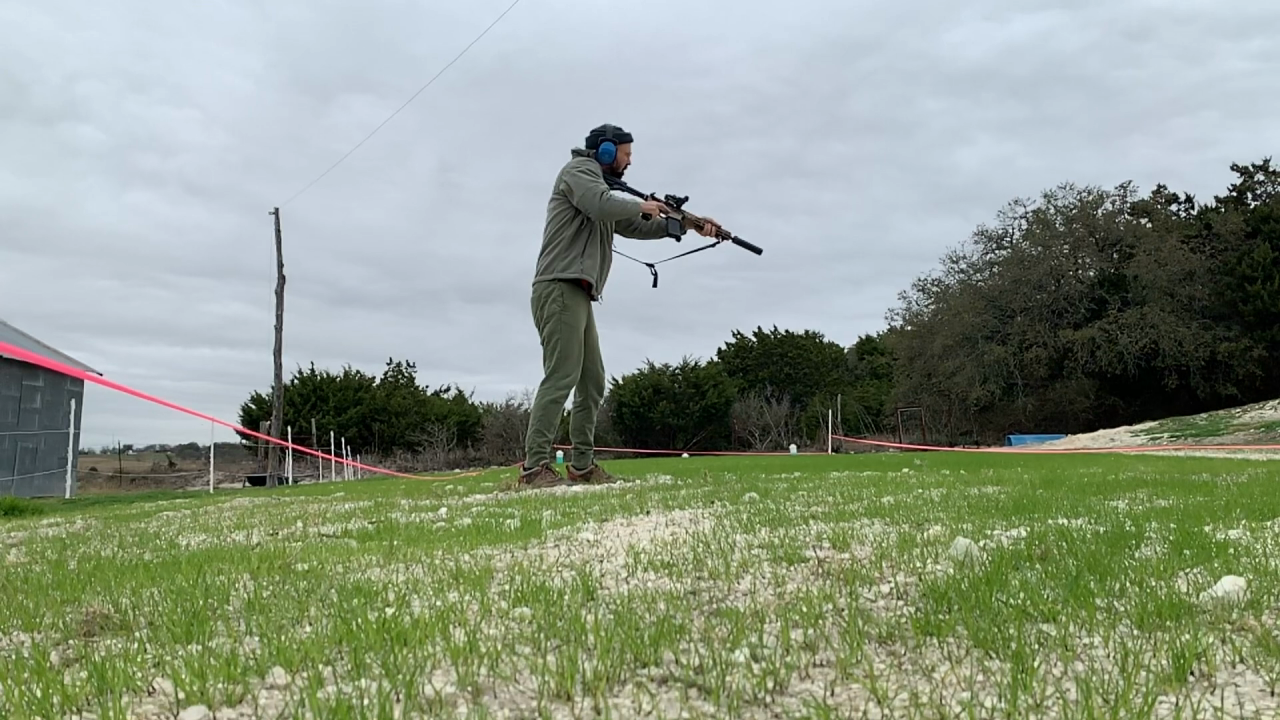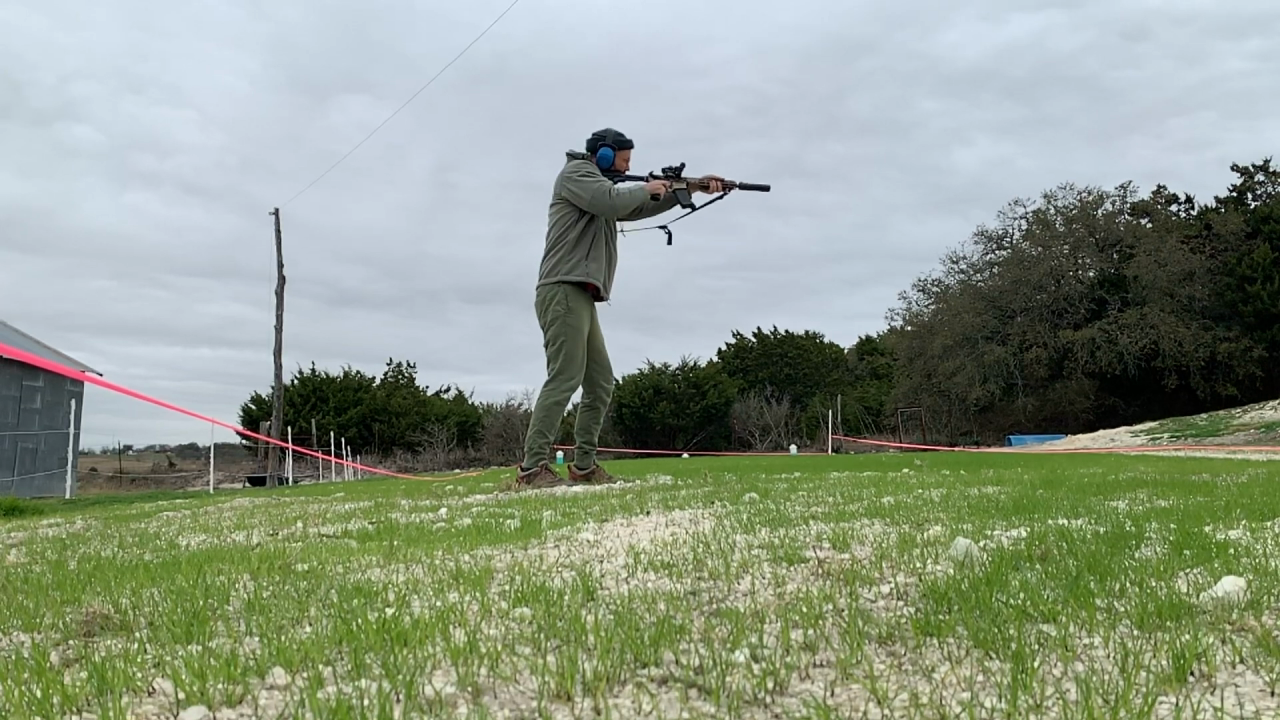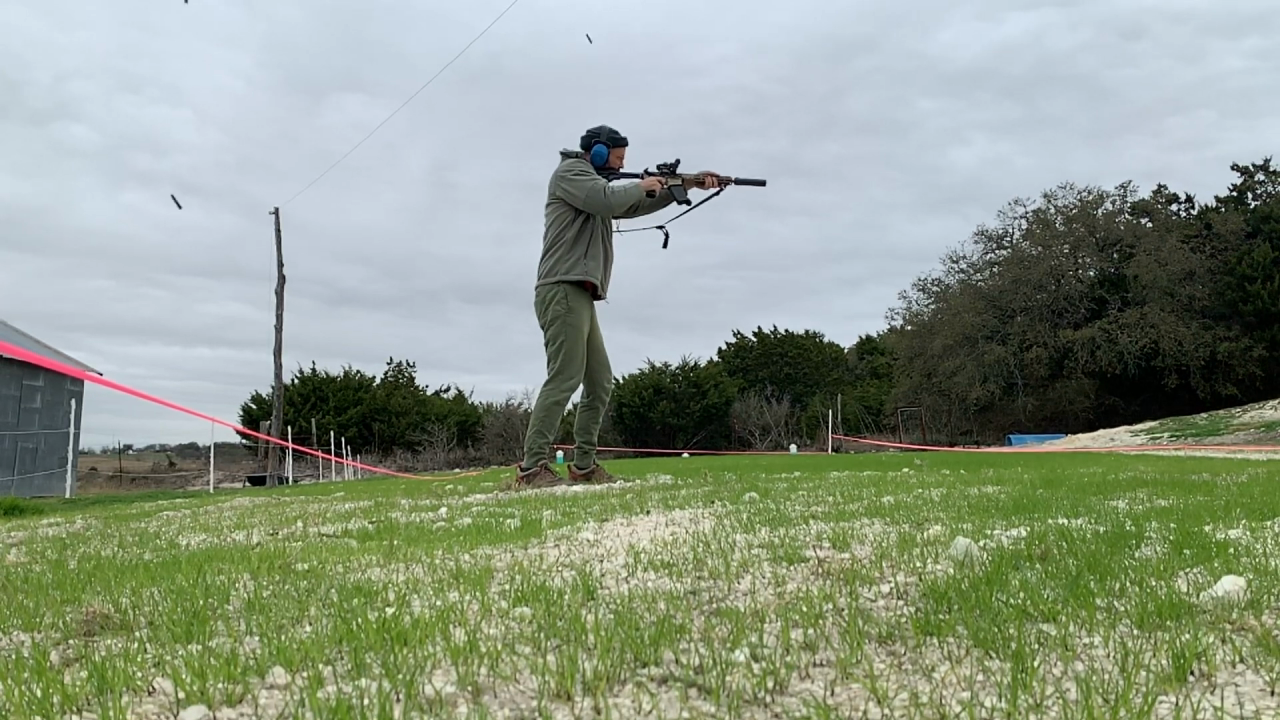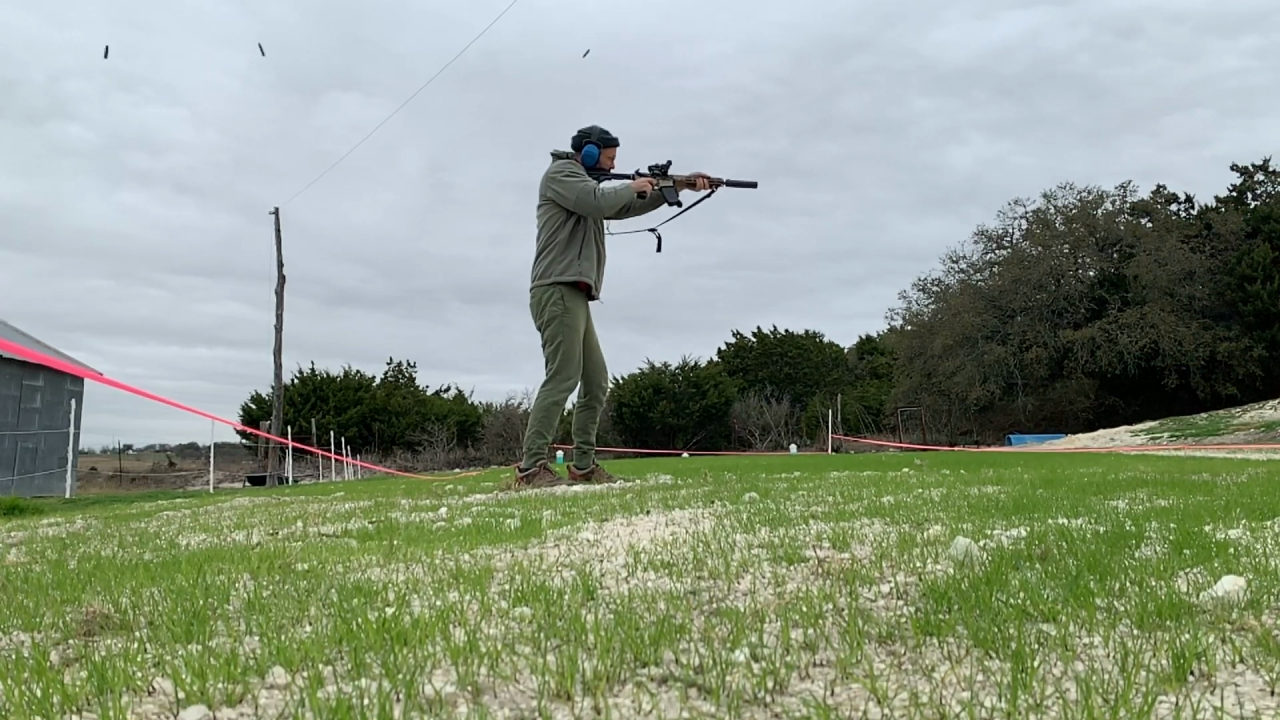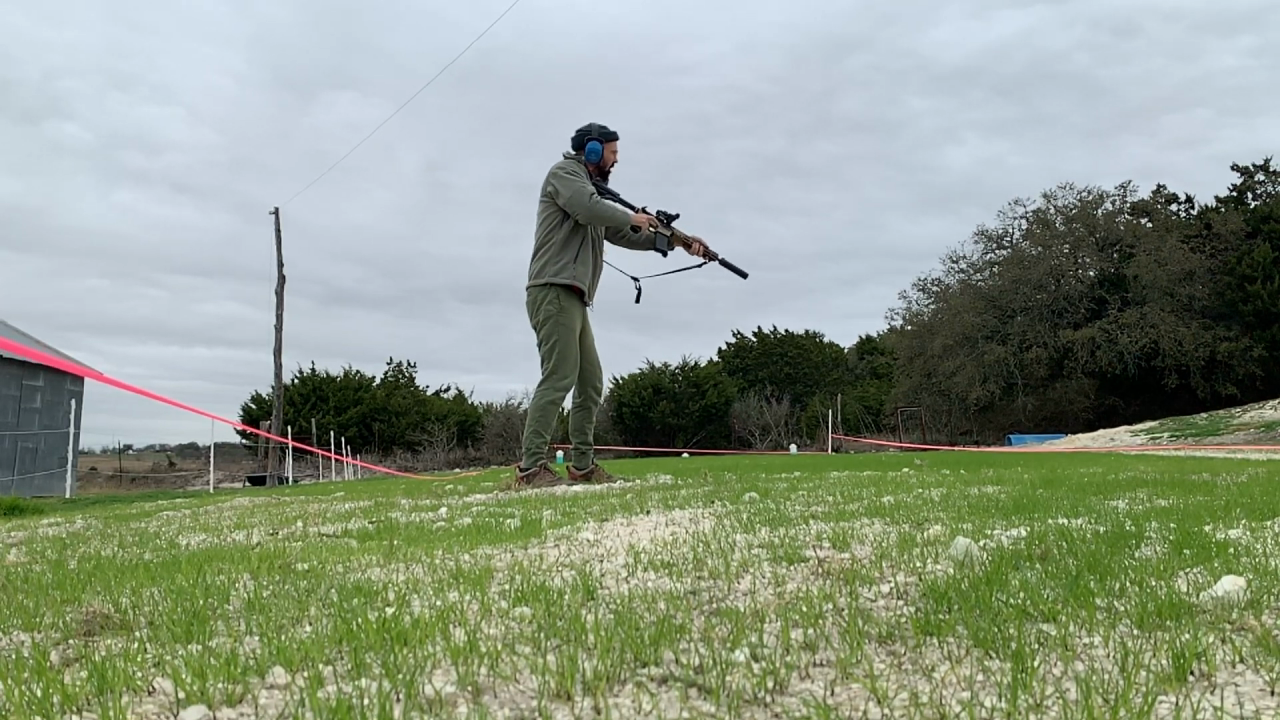
dt=1s
person 1, frame 1
left shoulder: (600, 187)
right shoulder: (579, 169)
left elbow: (638, 228)
right elbow: (602, 206)
right wrist: (643, 206)
left hip: (577, 294)
right hip: (560, 290)
left knee: (592, 381)
right knee: (562, 376)
left ankle: (582, 465)
right ankle: (534, 467)
person 1, frame 2
left shoulder: (601, 190)
right shoulder: (576, 172)
left elbow: (642, 207)
right elbow: (613, 202)
left wrist: (692, 188)
right wrist: (646, 188)
left hip: (580, 297)
right hip: (564, 292)
left knee: (600, 382)
right knee: (565, 377)
left ankle: (584, 465)
right ankle: (532, 467)
person 1, frame 3
left shoulder: (595, 186)
right shoulder: (570, 171)
left elbow: (636, 206)
right elbow: (609, 200)
left wrist: (688, 185)
right wrist: (642, 185)
left hip: (579, 295)
right hip: (564, 292)
left knee: (599, 382)
right knee: (564, 377)
left ankle: (584, 464)
right ankle: (532, 467)
person 1, frame 4
left shoulder: (586, 186)
right shoulder: (560, 172)
left elbow: (627, 206)
right elbow: (599, 202)
left wrist: (677, 187)
right wrist: (632, 186)
left hip: (574, 296)
right hip: (558, 293)
left knee: (595, 382)
right knee: (563, 377)
left ankle: (583, 464)
right ankle: (531, 467)
person 1, frame 5
left shoulder: (590, 189)
right shoulder: (565, 172)
left elbow: (625, 236)
right elbow: (590, 210)
right wrist: (632, 217)
left hip: (572, 297)
right hip: (554, 292)
left knee: (590, 382)
right knee: (559, 377)
left ankle: (582, 465)
right ankle: (531, 467)
